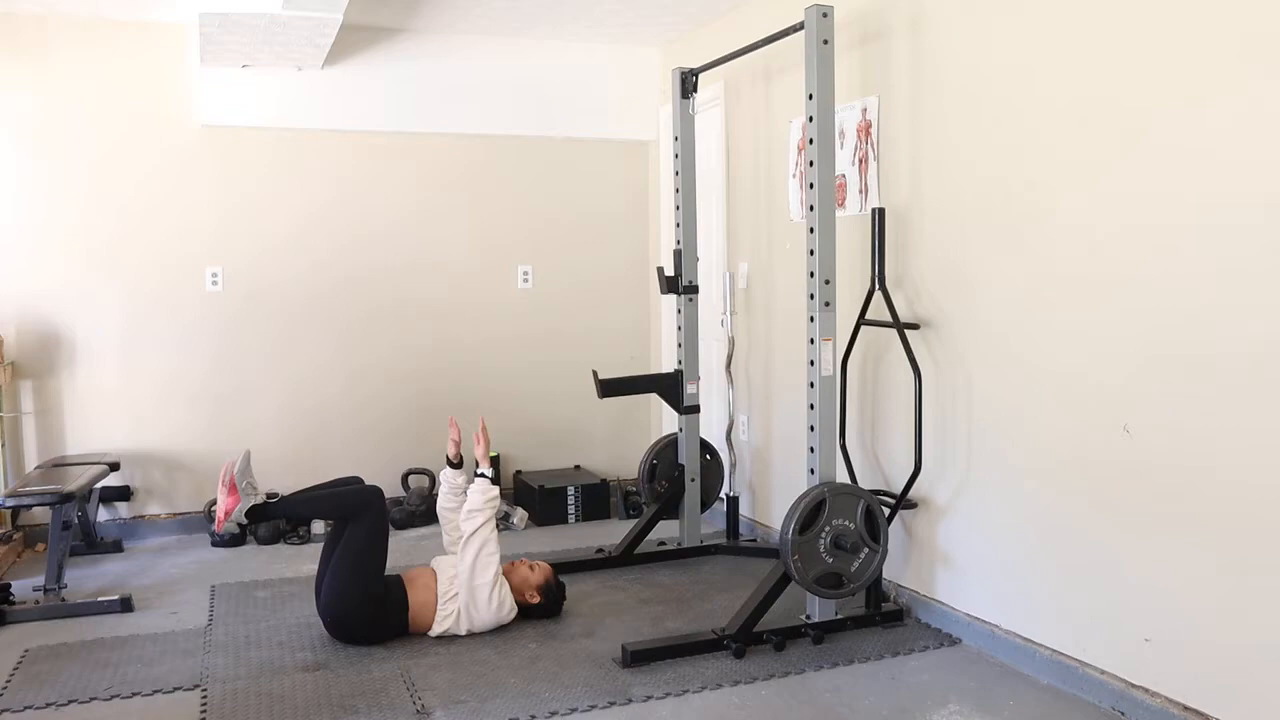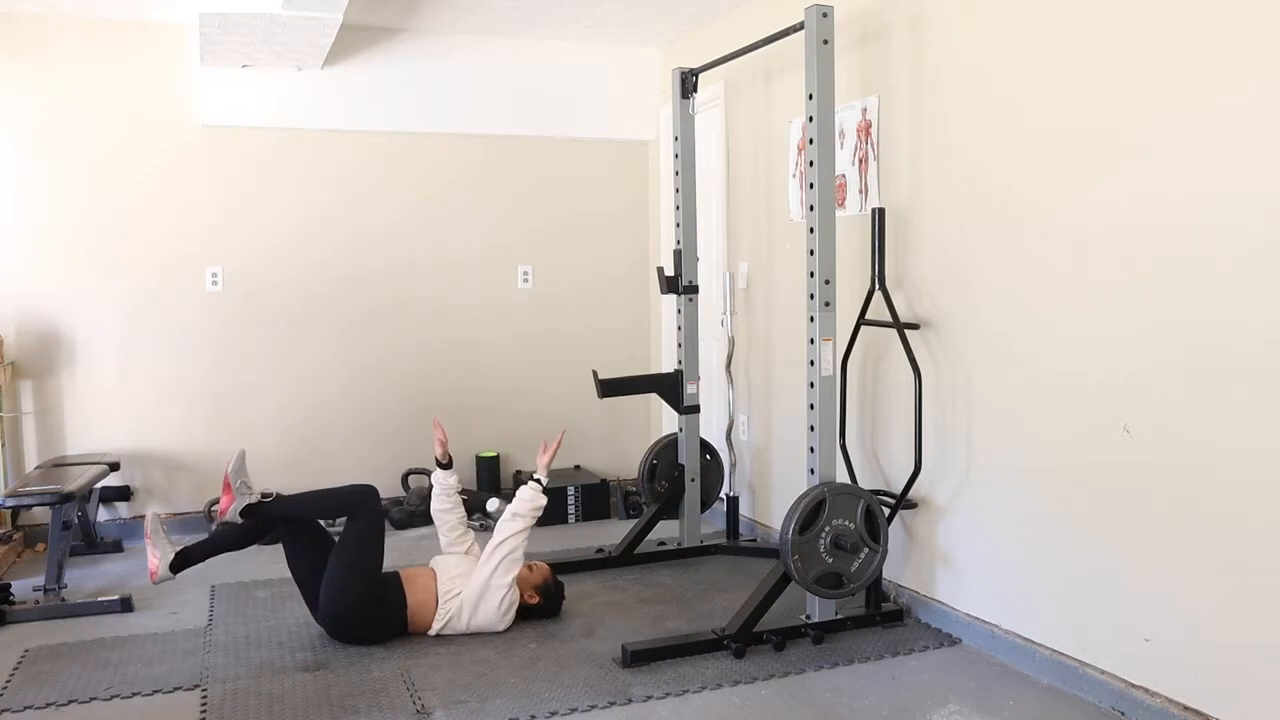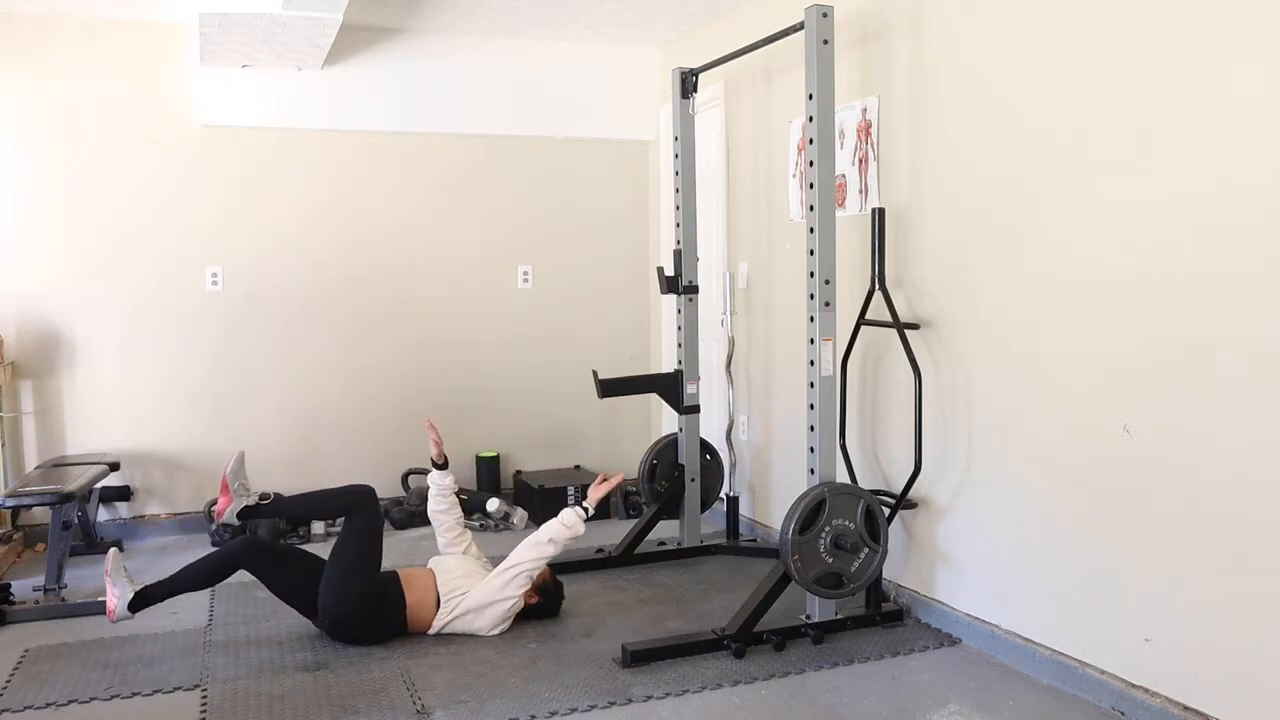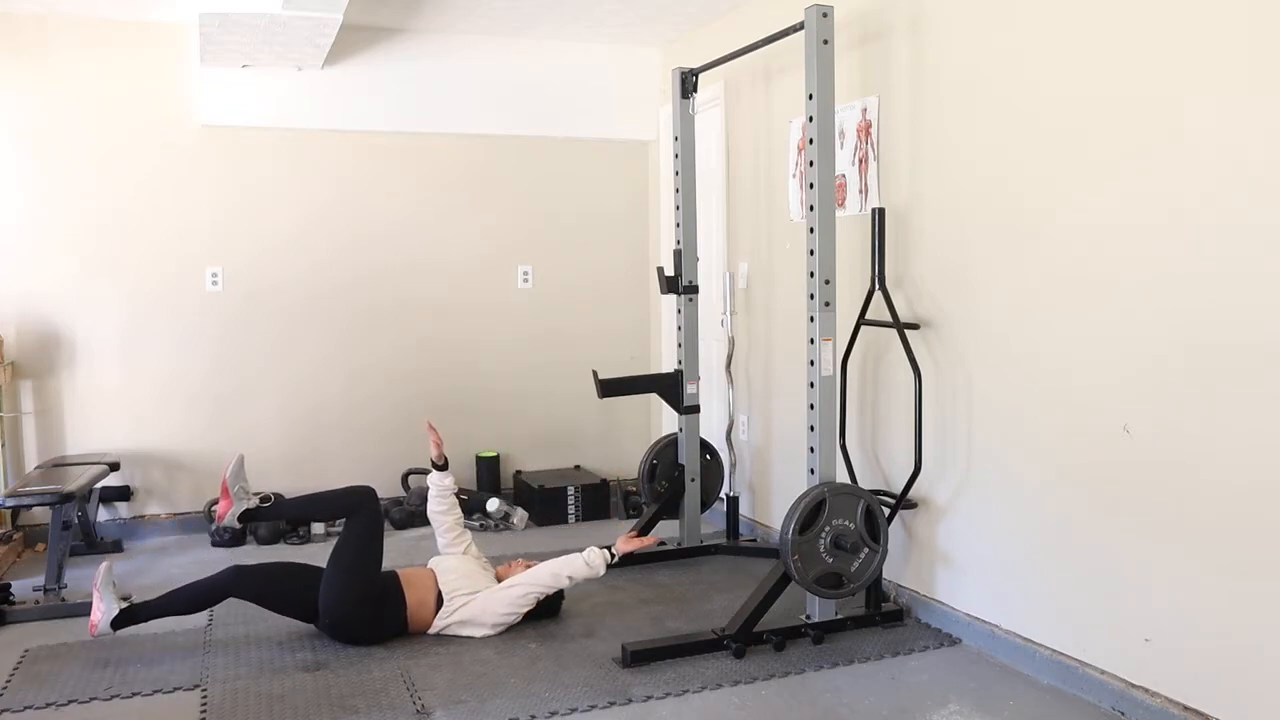
dt=0.7s
person 1, frame 1
left shoulder: (496, 604)
right shoulder: (482, 577)
left elbow: (477, 531)
right elbow: (459, 529)
left wrist: (484, 469)
right wrist: (455, 462)
left hip: (353, 615)
right hip: (347, 602)
left knee: (370, 499)
right knee: (354, 487)
left ankle: (251, 507)
right ankle: (247, 510)
person 1, frame 2
left shoulder: (499, 605)
right shoulder: (476, 570)
left elbow: (511, 534)
right elbow: (453, 526)
left wrist: (538, 478)
right wrist: (445, 463)
left hip: (355, 614)
right hip: (347, 603)
left knee: (365, 497)
right knee: (283, 512)
left ankle: (249, 507)
right ankle: (174, 561)
person 1, frame 3
left shoulder: (501, 605)
right shoulder: (481, 571)
left elbow: (539, 546)
right elbow: (449, 525)
left wrist: (585, 508)
right wrist: (441, 465)
left hip: (358, 615)
right hip: (349, 604)
left knee: (363, 497)
right knee: (246, 550)
left ankle: (250, 504)
right ankle: (134, 600)
person 1, frame 4
left shoulder: (501, 606)
right shoulder: (478, 568)
left elbow: (558, 572)
right elbow: (447, 522)
left wrist: (609, 552)
right wrist: (440, 466)
left hip: (359, 615)
right hip: (349, 605)
left knee: (364, 499)
right knee: (237, 578)
left ankle: (248, 509)
right ankle: (120, 616)
